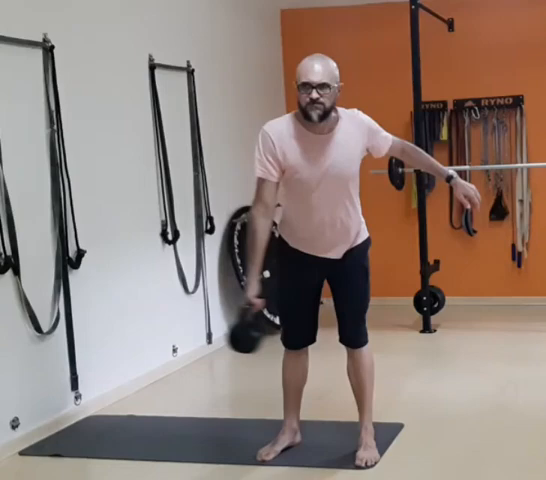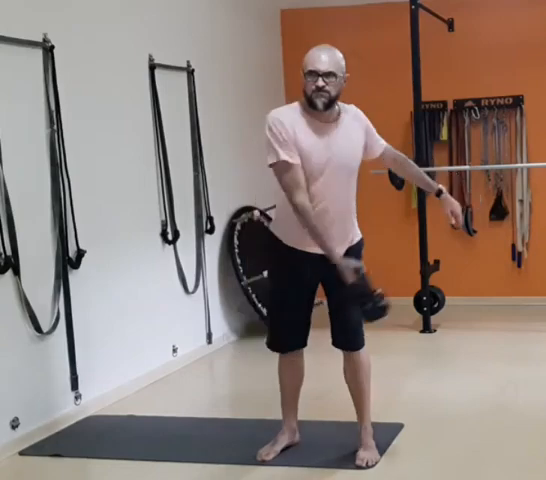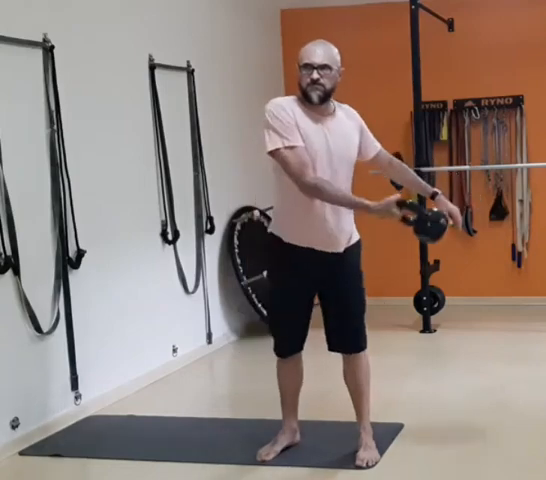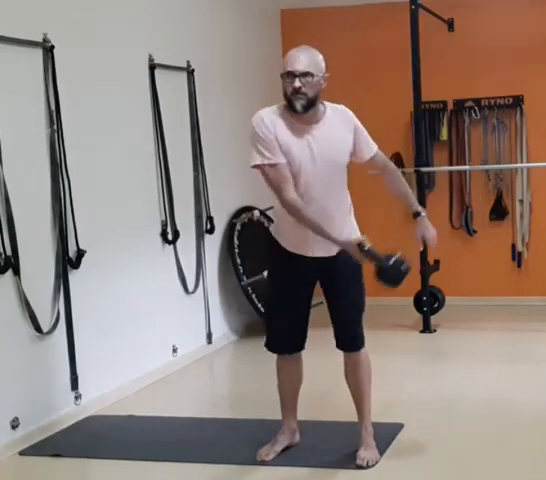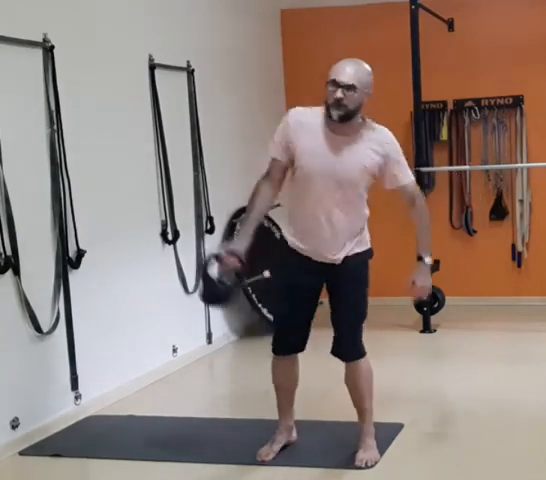
dt=0.3s
person 1, frame 1
left shoulder: (357, 124)
right shoulder: (274, 135)
left elbow: (402, 148)
right elbow: (262, 209)
left wrist: (452, 177)
right wrist: (252, 280)
left hip: (350, 249)
right hip: (297, 251)
left knee: (356, 339)
right knee: (294, 342)
left ankle: (366, 433)
right ankle: (290, 428)
person 1, frame 2
left shoulder: (355, 120)
right shoulder: (281, 121)
left elbow: (392, 157)
right elbow: (297, 198)
left wrist: (440, 191)
right wrist: (332, 257)
left hip: (347, 246)
right hip: (294, 248)
left knee: (353, 342)
right knee: (287, 343)
left ankle: (366, 433)
right ankle: (289, 428)
person 1, frame 3
left shoulder: (349, 117)
right shoulder: (279, 112)
left elbow: (387, 162)
right elbow: (306, 181)
left wrist: (434, 195)
right wrist: (370, 207)
left hip: (342, 247)
right hip: (292, 249)
left knee: (353, 345)
right knee: (287, 346)
left ankle: (366, 434)
right ankle: (289, 428)
person 1, frame 4
left shoulder: (343, 118)
right shoulder: (266, 123)
left elbow: (384, 167)
right elbow: (288, 197)
left wrist: (418, 214)
right wrist: (339, 236)
left hip: (342, 250)
right hip: (290, 251)
left knee: (353, 343)
right knee: (286, 345)
left ankle: (366, 433)
right ankle: (288, 429)
person 1, frame 5
left shoulder: (382, 142)
right shoulder: (297, 122)
left elbow: (415, 199)
right elbow: (271, 182)
left wrist: (424, 260)
right wrist: (243, 238)
left hip: (350, 256)
right hip: (300, 252)
left knee: (350, 349)
right knee: (284, 347)
left ankle: (368, 436)
right ankle: (286, 428)
